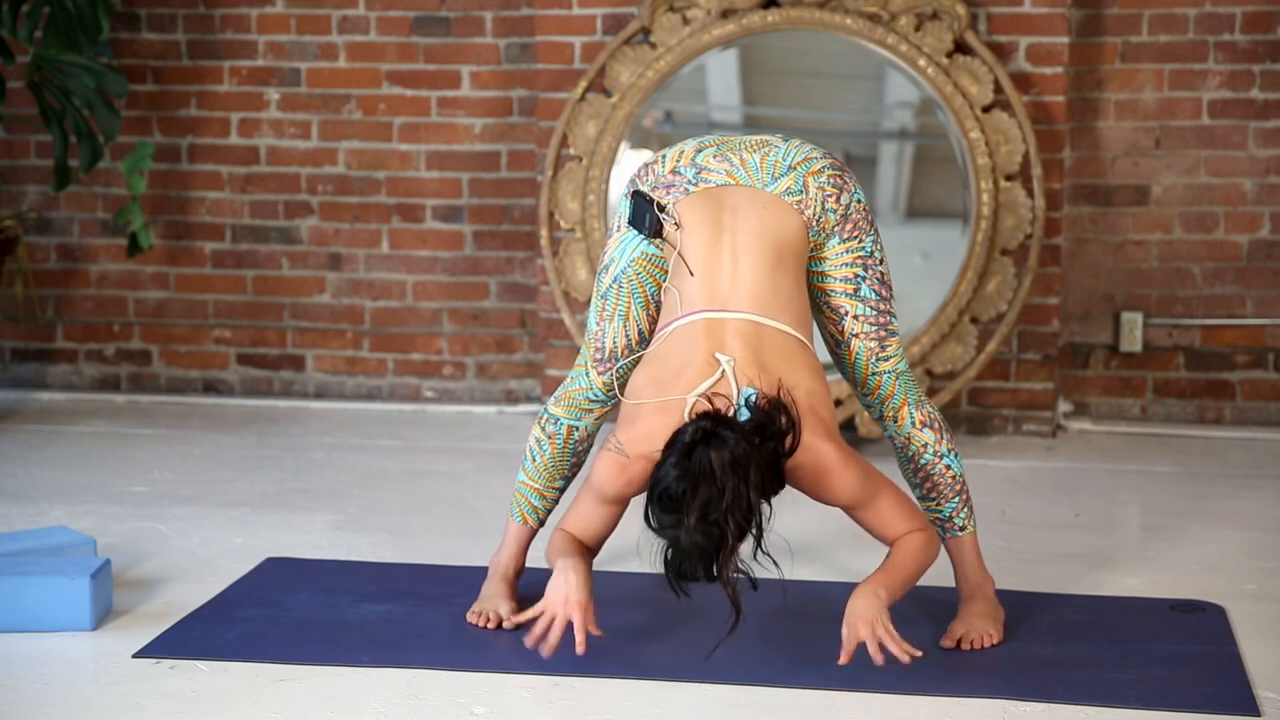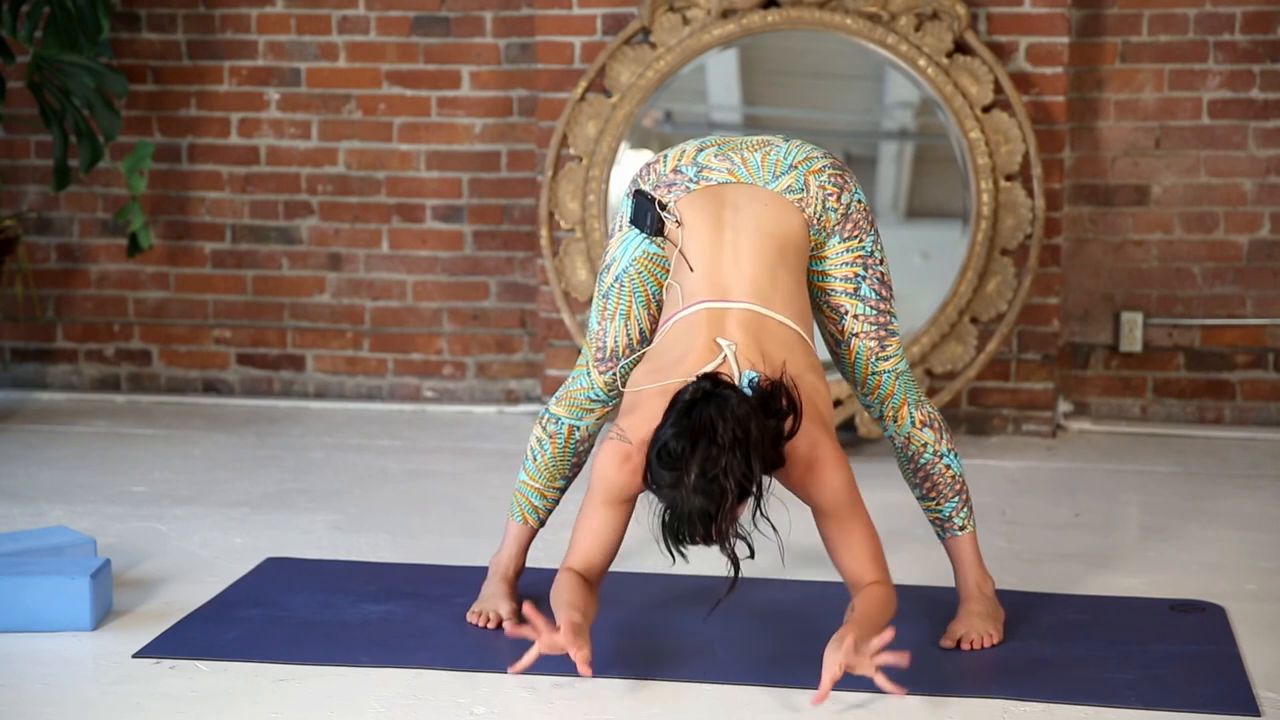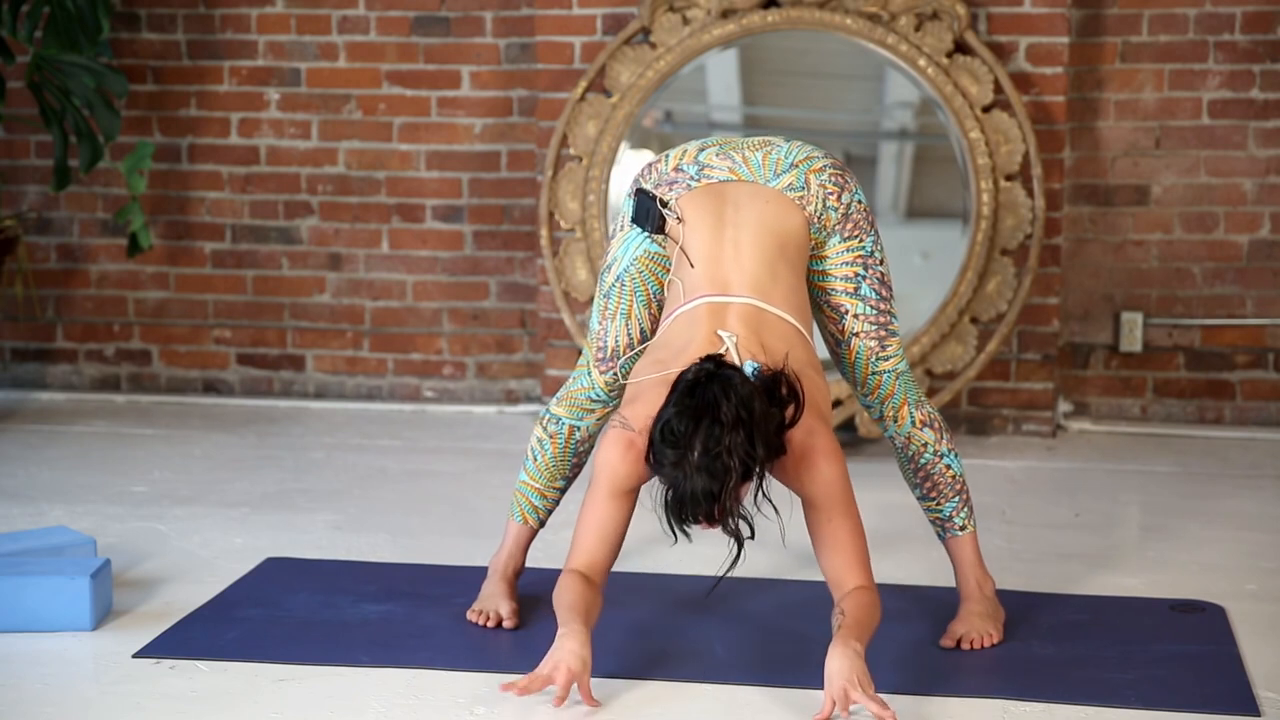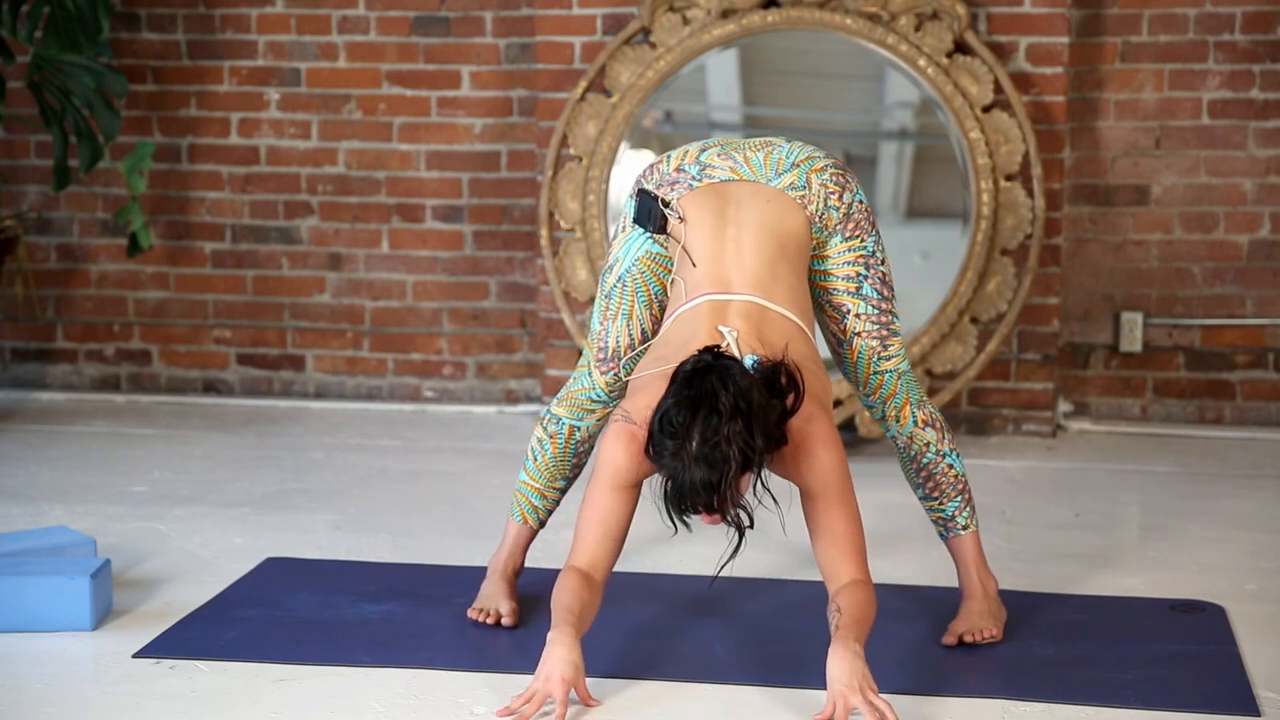
dt=0.3s
person 1, frame 1
left shoulder: (812, 448)
right shoulder: (636, 446)
left elbow: (916, 532)
right elbow: (573, 532)
left wrist: (872, 594)
right wrist: (568, 568)
left knee: (892, 393)
right knee: (591, 385)
left ankle: (975, 581)
right ankle: (505, 564)
person 1, frame 2
left shoulder: (807, 446)
right shoulder: (632, 440)
left elbow: (873, 583)
right elbow: (579, 570)
left wrist: (850, 638)
right wrist: (571, 623)
left knee: (892, 394)
right knee: (592, 386)
left ankle: (974, 581)
right ankle: (506, 564)
person 1, frame 3
left shoulder: (804, 437)
right shoulder: (634, 430)
left elbow: (856, 588)
right elbow: (582, 572)
left wrist: (846, 652)
right wrist: (571, 636)
left knee: (891, 392)
right knee: (593, 386)
left ankle: (975, 583)
right ankle: (505, 562)
person 1, frame 4
left shoulder: (805, 431)
right shoulder: (634, 427)
left elbow: (849, 581)
right elbow: (584, 569)
left wrist: (845, 654)
right wrist: (561, 642)
left knee: (892, 392)
right knee: (594, 385)
left ankle: (977, 581)
right ankle: (506, 561)
